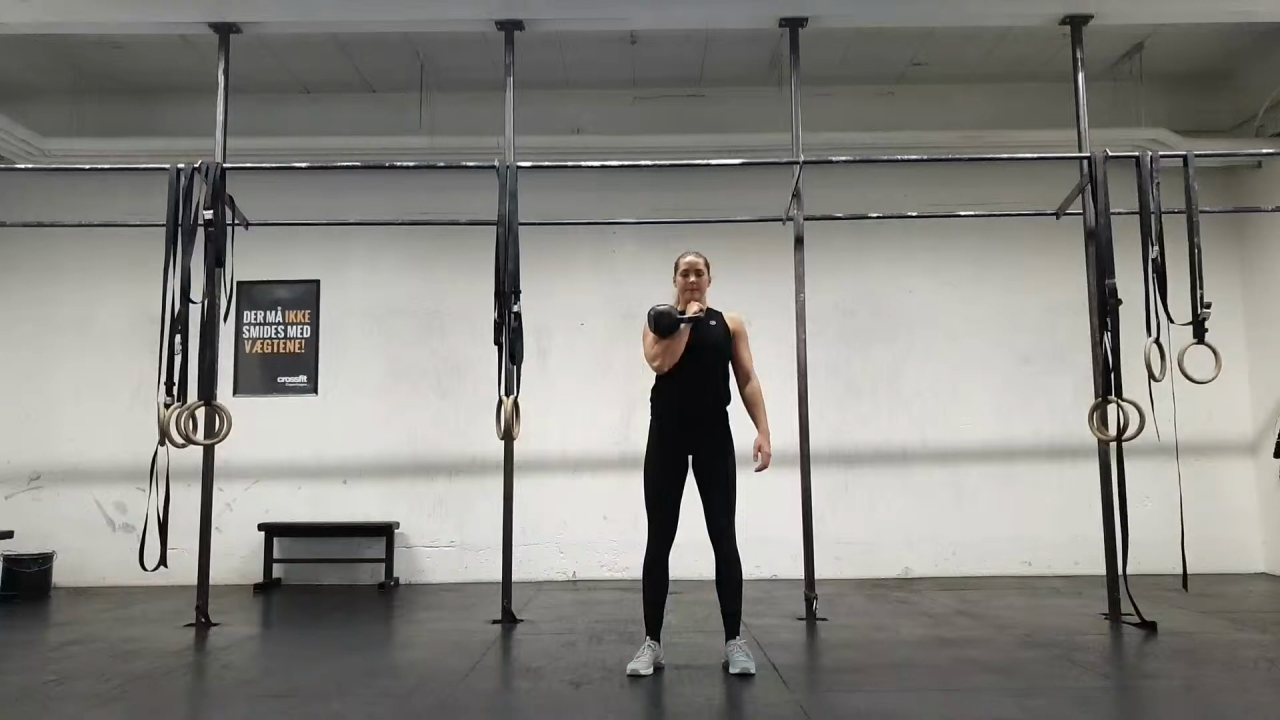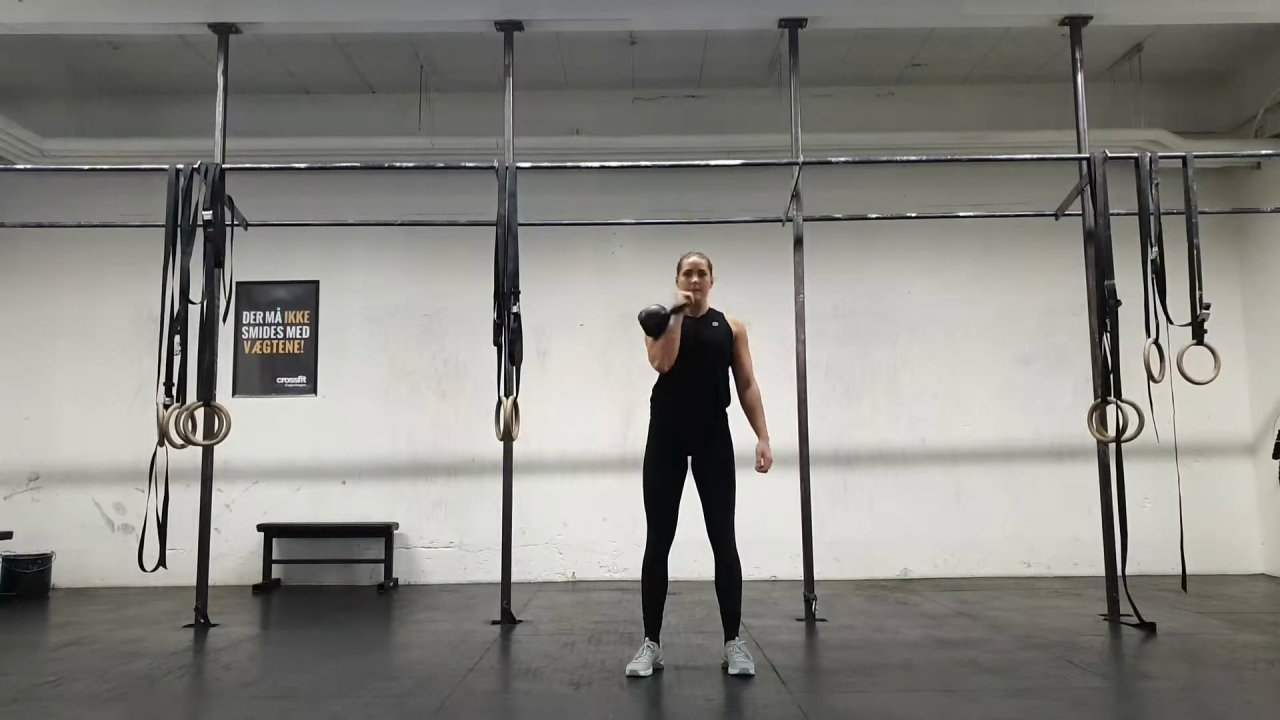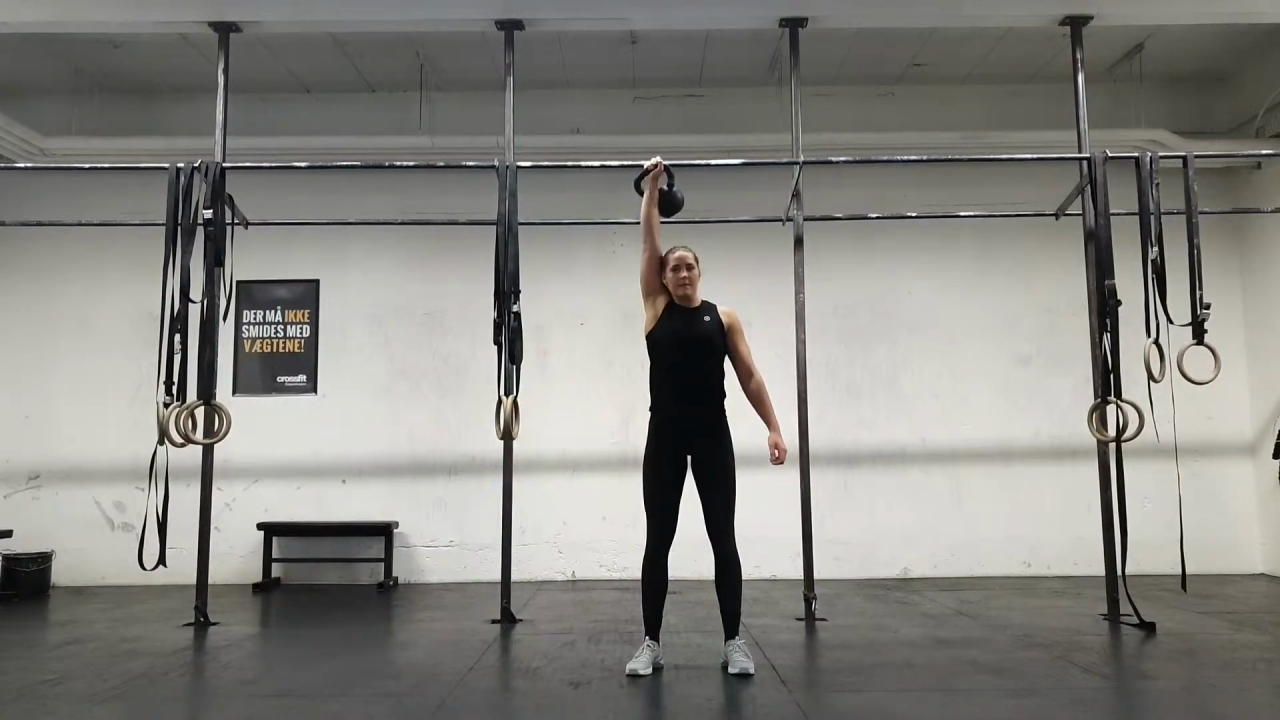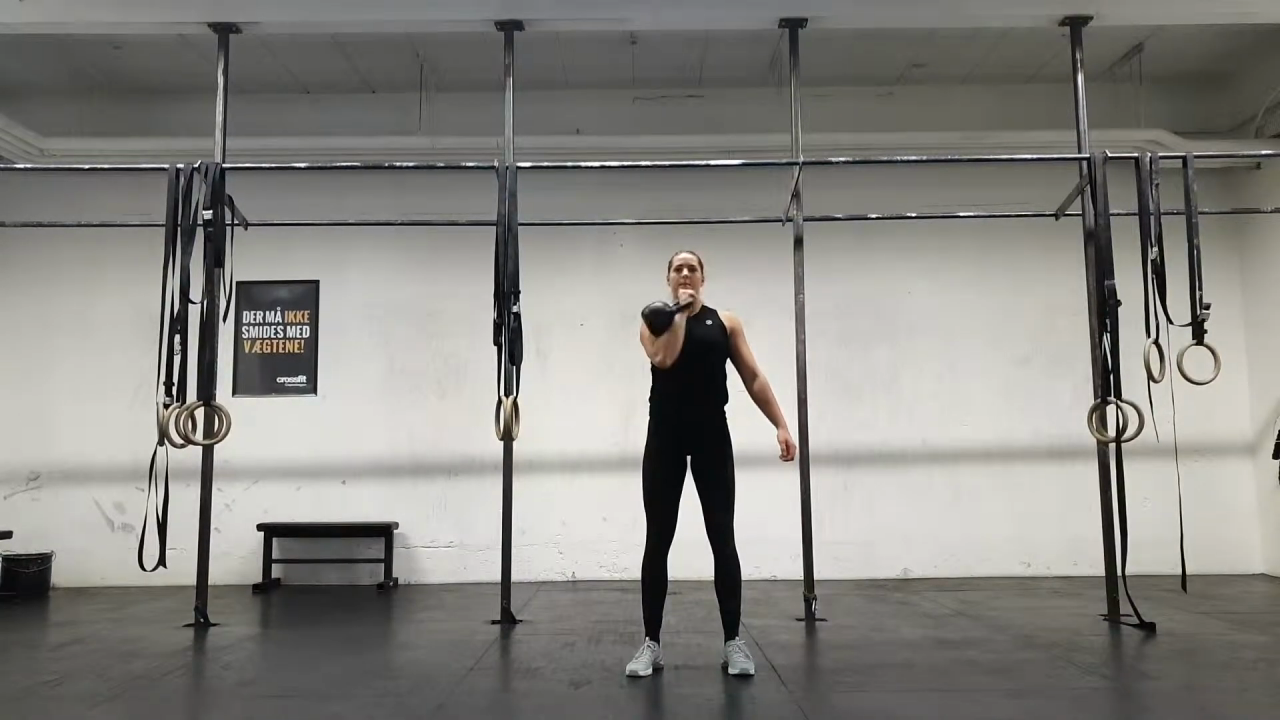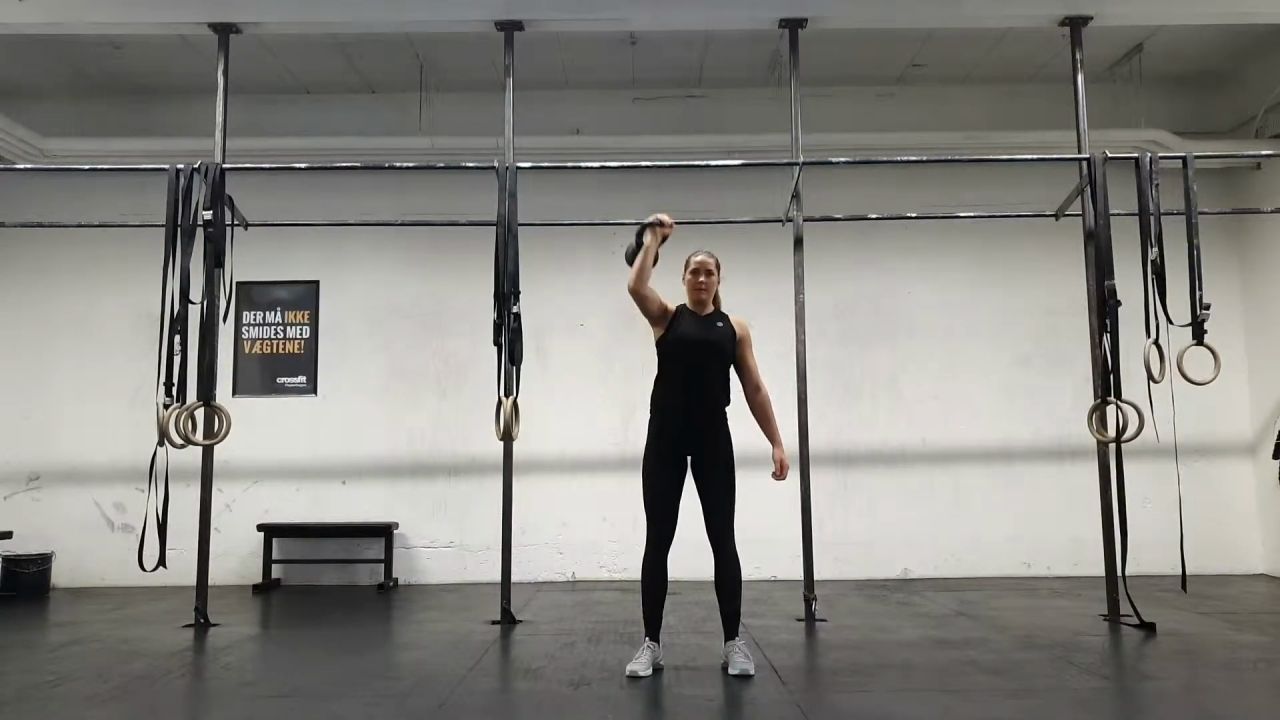
dt=1s
person 1, frame 1
left shoulder: (730, 323)
left elbow: (748, 379)
right elbow: (661, 363)
left wrist: (763, 431)
right wrist: (686, 319)
left hip: (714, 435)
right hip: (667, 435)
left knee: (724, 538)
right knee: (659, 540)
left ankle: (734, 641)
right ankle: (652, 643)
person 1, frame 2
left shoulder: (731, 325)
right shoulder: (662, 320)
left elbow: (747, 384)
right elbow: (661, 363)
left wrist: (763, 437)
right wrist: (677, 314)
left hip: (713, 436)
right hip: (666, 435)
left knee: (723, 539)
right knee: (658, 540)
left ankle: (733, 642)
right ankle: (651, 643)
person 1, frame 3
left shoulder: (724, 318)
right shoulder: (656, 306)
left elbow: (750, 376)
right elbow: (649, 241)
left wrist: (773, 428)
right wrist: (652, 187)
left hip: (712, 435)
right hip: (665, 435)
left knee: (723, 539)
right knee: (658, 541)
left ankle: (733, 641)
right ankle: (651, 643)
person 1, frame 4
left shoulder: (725, 321)
left elbow: (753, 377)
right elbow: (662, 358)
left wrist: (781, 425)
right wrist: (679, 312)
left hip: (711, 435)
right hip: (664, 436)
left knee: (723, 539)
right knee: (657, 540)
left ankle: (733, 642)
right ankle: (651, 643)
person 1, frame 5
left shoulder: (735, 327)
right shoulder: (667, 316)
left elbow: (754, 388)
right elbow: (636, 288)
left wrist: (777, 443)
right wrist: (653, 239)
left hip: (713, 438)
right hip: (666, 436)
left knee: (723, 540)
right knee: (658, 541)
left ankle: (733, 643)
right ankle: (651, 644)
